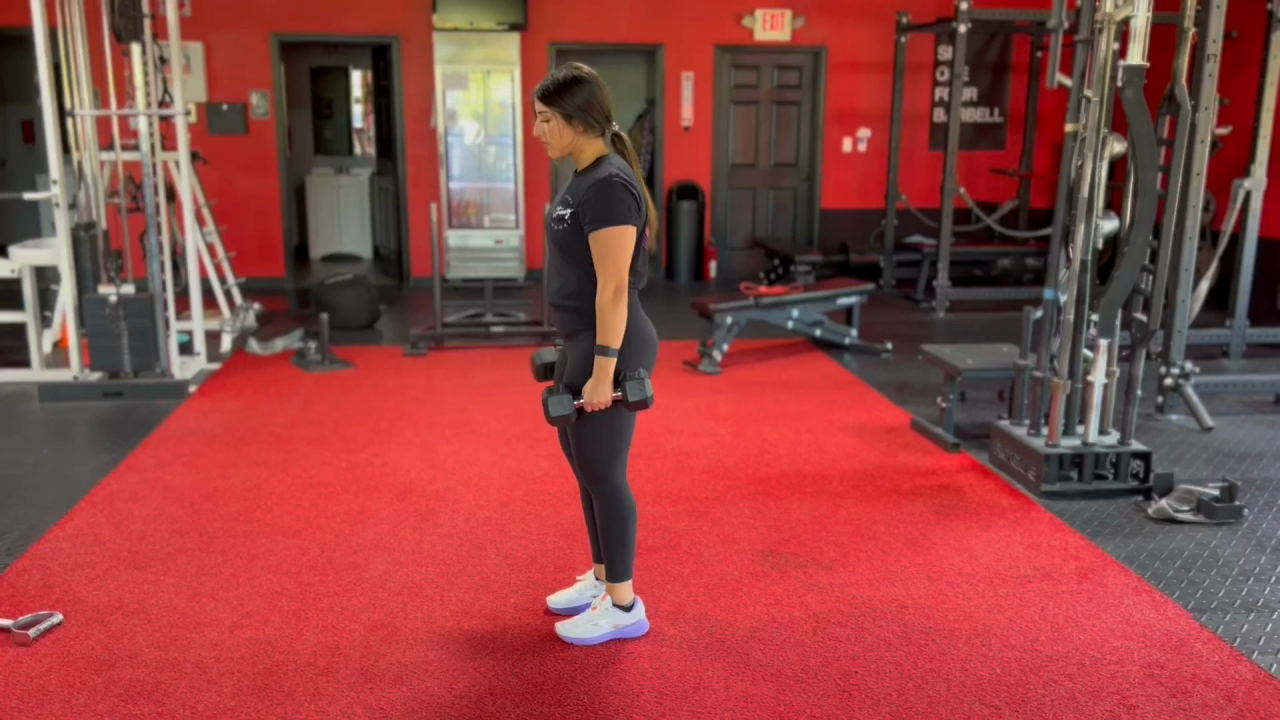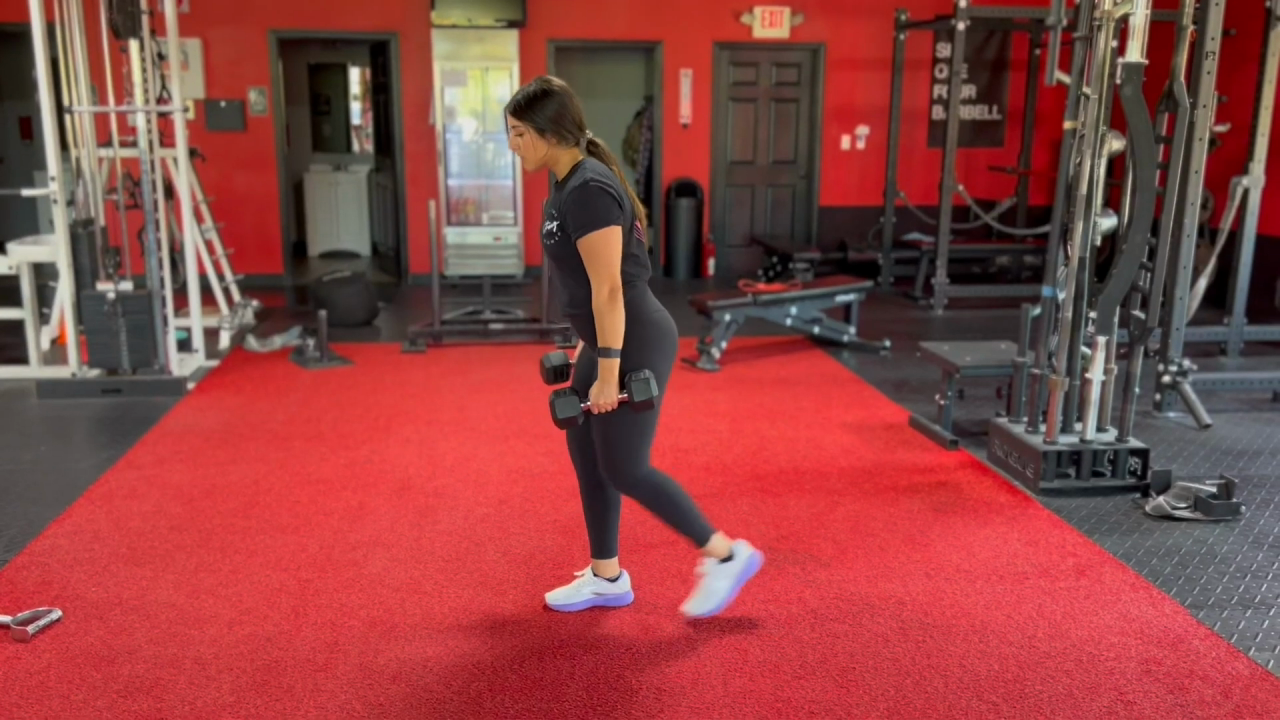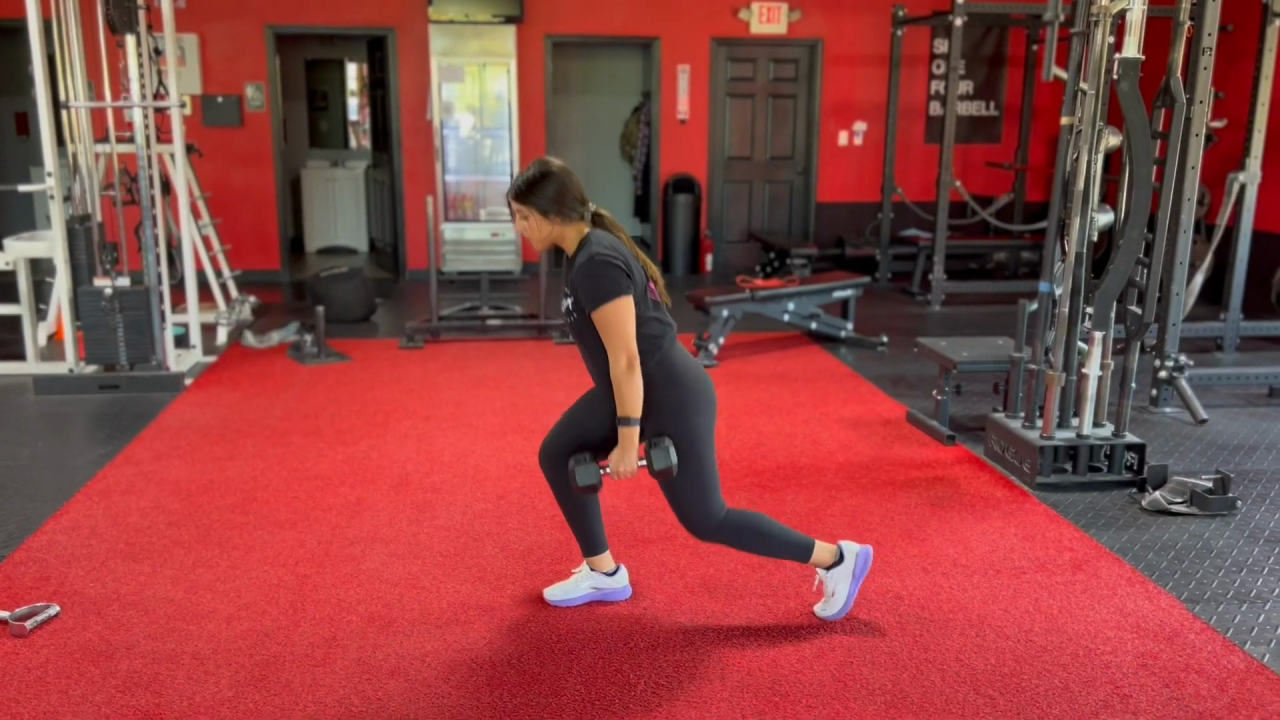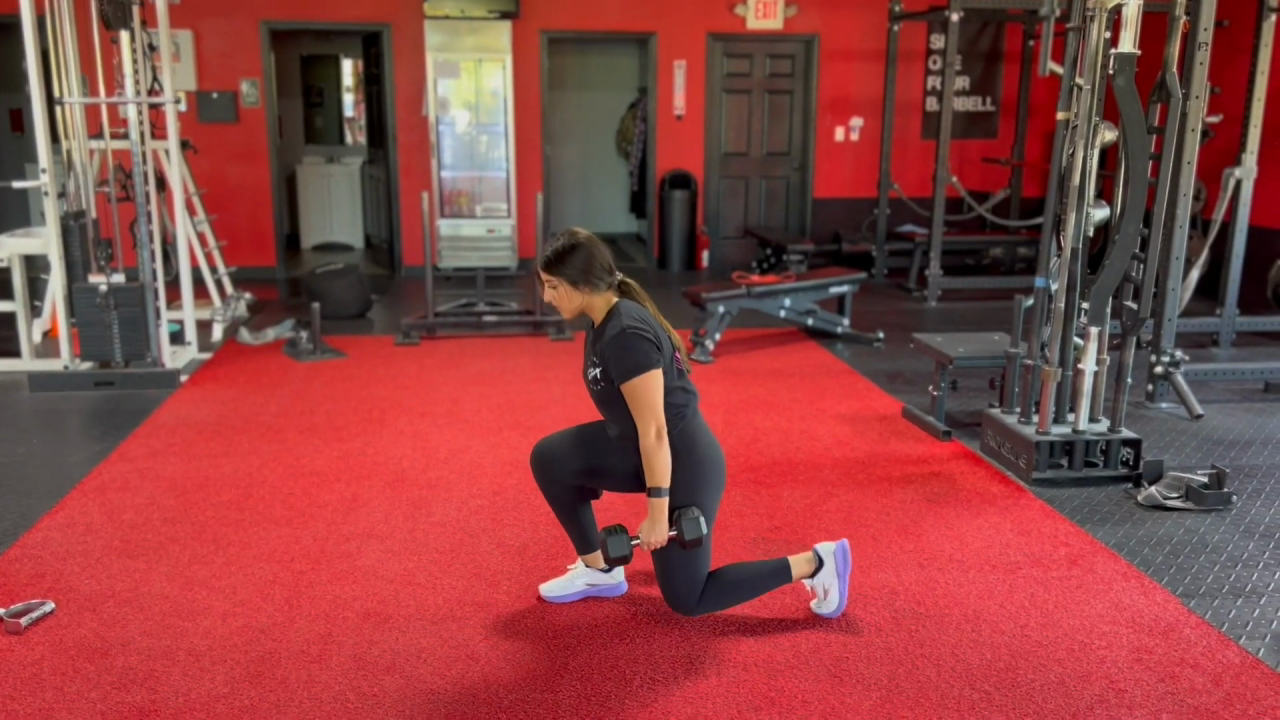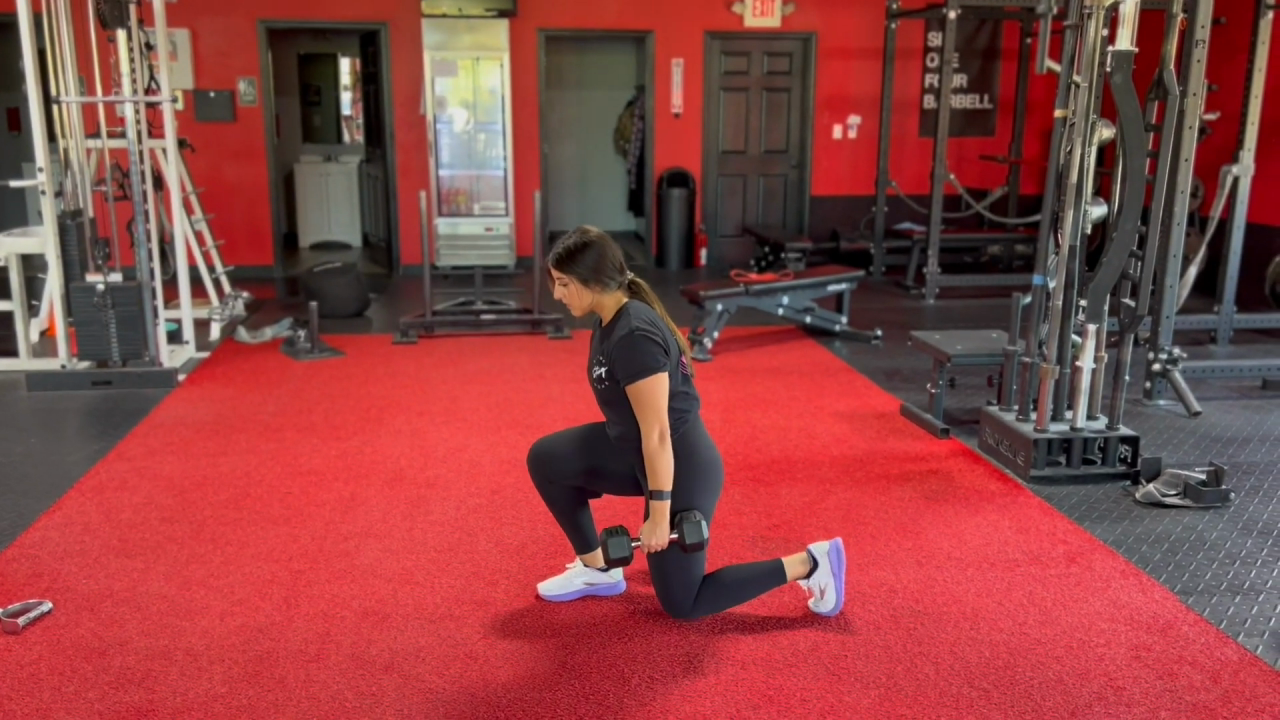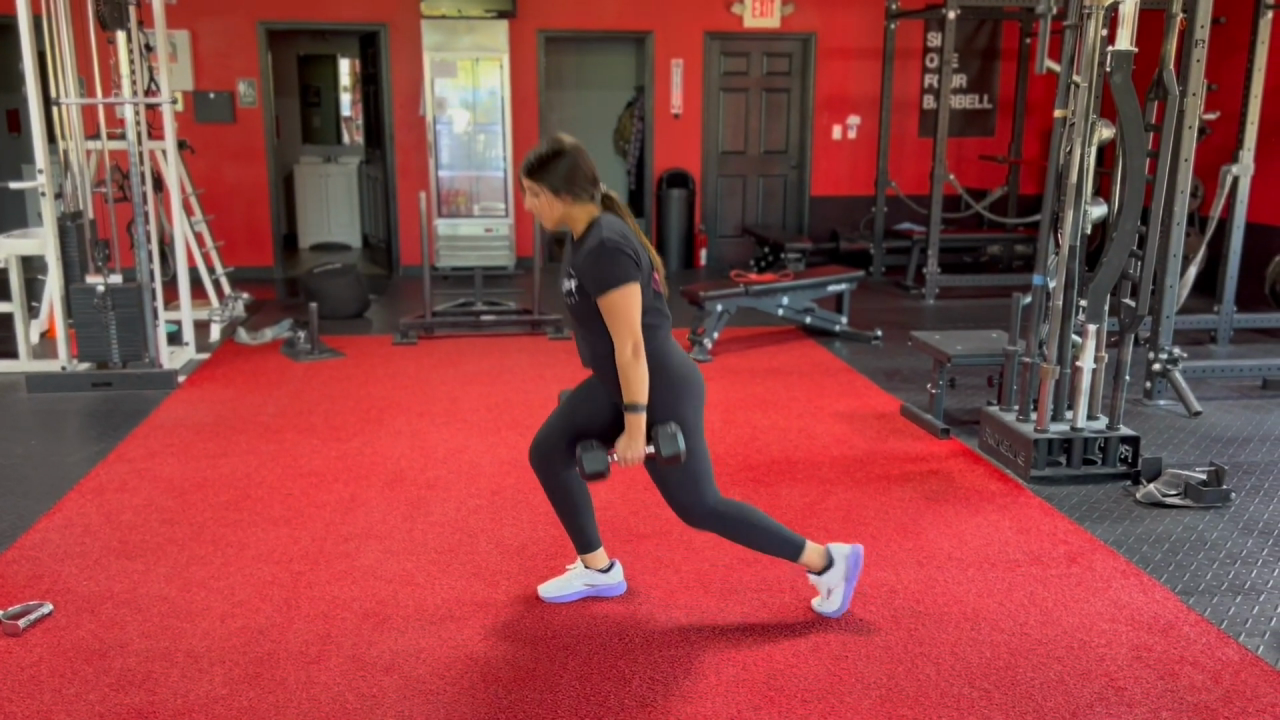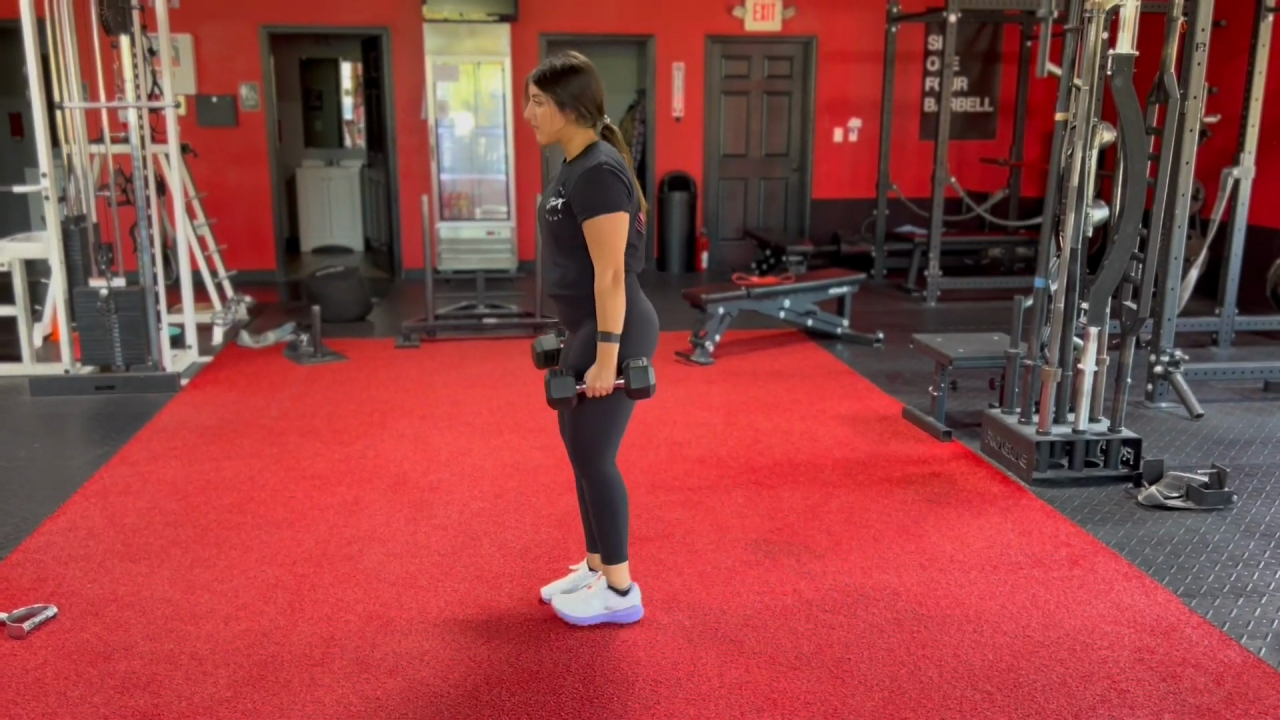
dt=0.4s
person 1, frame 1
left shoulder: (609, 185)
right shoulder: (588, 176)
left elbow: (613, 289)
left wrist: (603, 371)
left hip: (609, 347)
right hip: (583, 343)
left knee: (602, 473)
right knee: (583, 465)
left ankle: (624, 606)
right ankle: (604, 577)
person 1, frame 2
left shoulder: (587, 190)
right shoulder: (570, 184)
left elbow: (609, 289)
left wrist: (608, 372)
right wrist: (593, 353)
left hip: (636, 342)
right hip: (609, 339)
left knee: (624, 467)
right knee: (586, 454)
left ankle: (726, 555)
right ankle: (607, 577)
person 1, frame 3
left shoulder: (596, 263)
right shoulder: (587, 251)
left elbow: (625, 358)
left wrist: (628, 440)
right wrist: (620, 420)
left hip: (671, 395)
right hip: (643, 388)
left knee: (705, 520)
right knee: (557, 456)
left ankle: (837, 558)
right ankle: (604, 573)
person 1, frame 4
left shoulder: (626, 335)
right shoulder: (607, 320)
left elbow: (654, 431)
left wrist: (658, 510)
right wrist: (603, 468)
left hip: (684, 463)
right hip: (650, 451)
left knee: (686, 598)
right knee: (549, 460)
left ankle: (817, 563)
right ankle: (599, 569)
person 1, frame 5
left shoulder: (634, 337)
right shoulder: (612, 320)
left elbow: (658, 432)
left wrist: (658, 513)
right wrist: (598, 466)
left hip: (682, 467)
left knee: (682, 603)
right knee: (546, 459)
left ankle: (810, 563)
right ankle: (596, 568)
person 1, frame 6
left shoulder: (604, 248)
right shoulder: (586, 237)
left elbow: (631, 345)
left wrist: (634, 427)
right wrist: (618, 407)
left hip: (660, 386)
right hip: (622, 381)
left knee: (697, 505)
right knee: (547, 453)
left ankle: (827, 559)
right ankle: (597, 568)
person 1, frame 7
left shoulder: (599, 172)
right shoulder: (577, 166)
left elbow: (612, 274)
left wrist: (607, 358)
left hip: (614, 331)
right hip: (589, 327)
left knee: (591, 457)
right knee: (582, 451)
left ankle: (619, 590)
right ankle: (599, 570)
